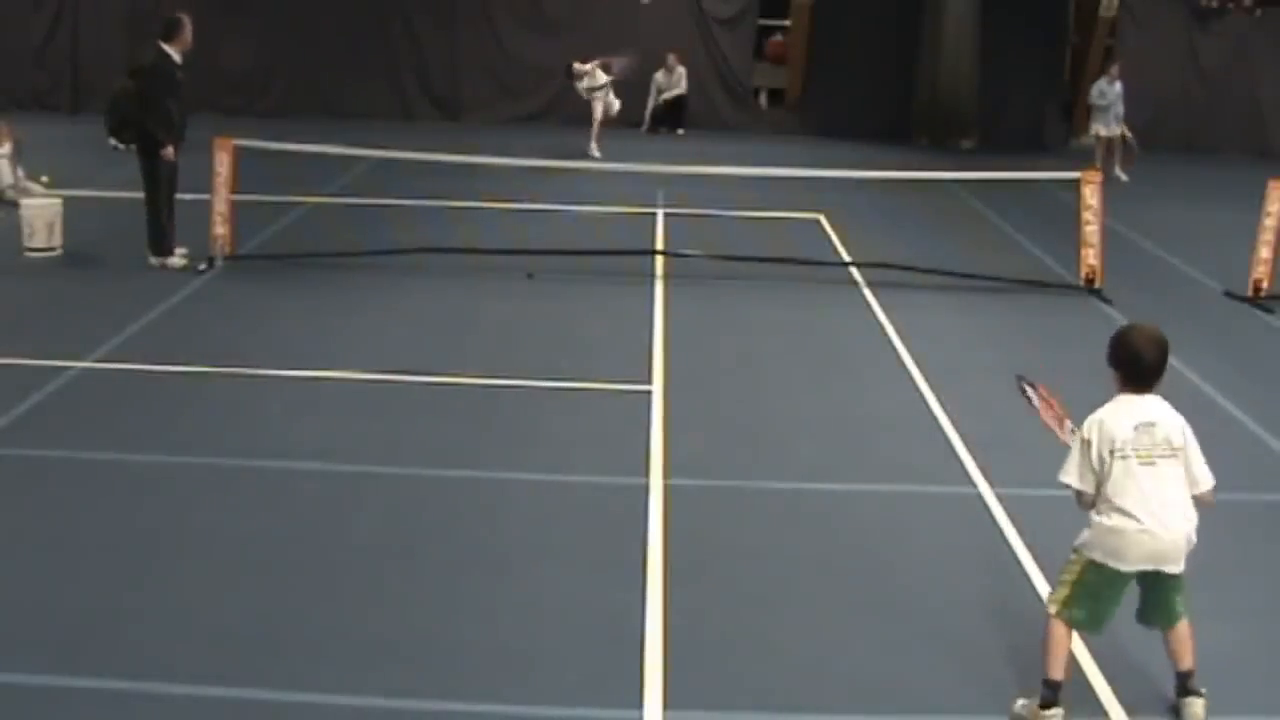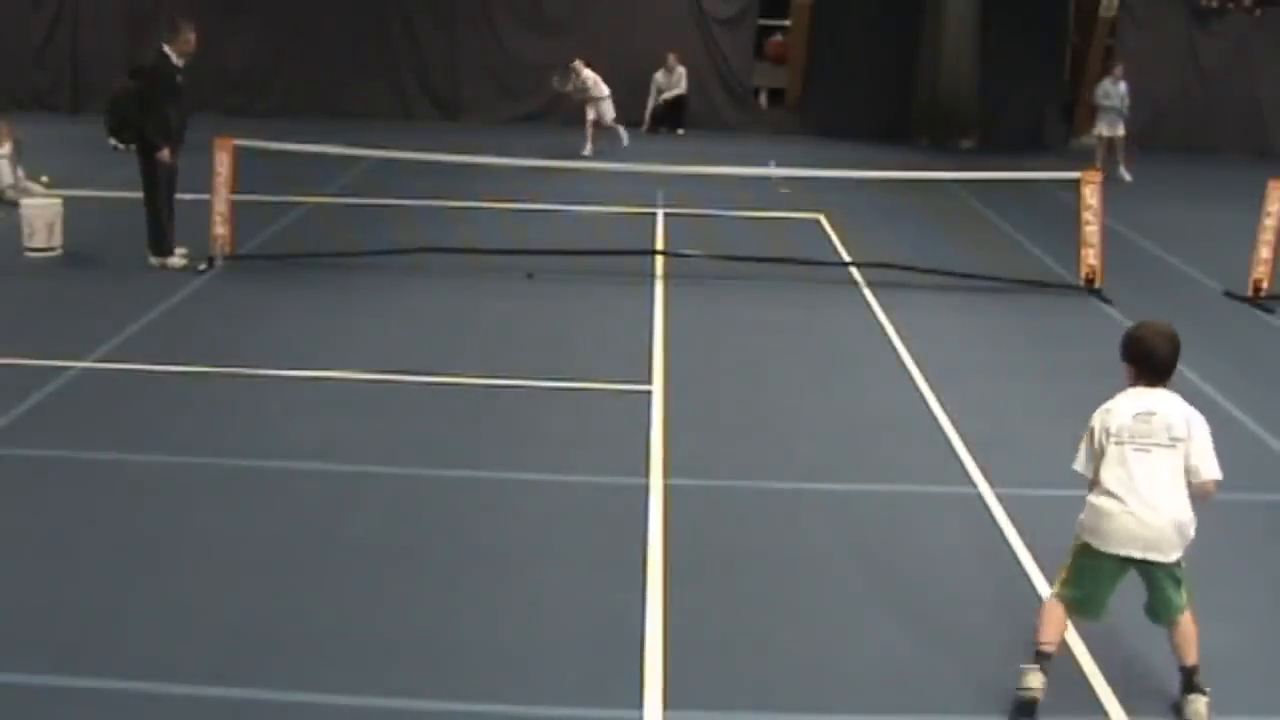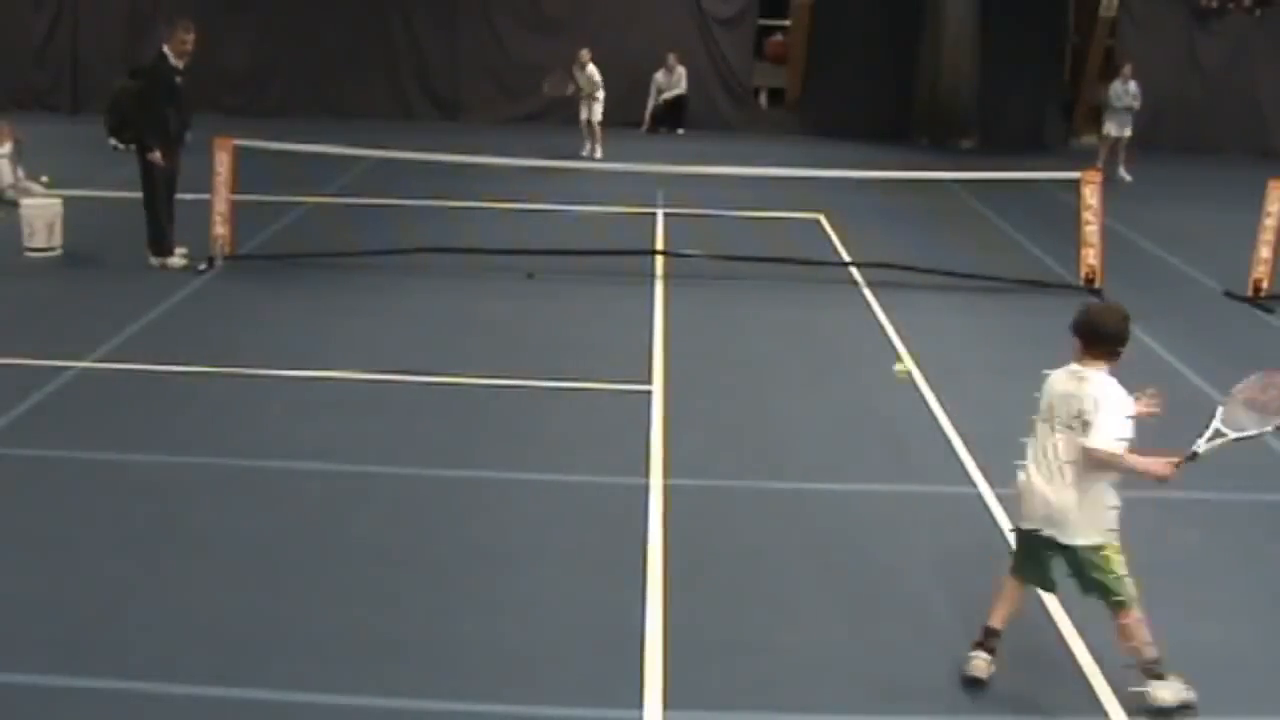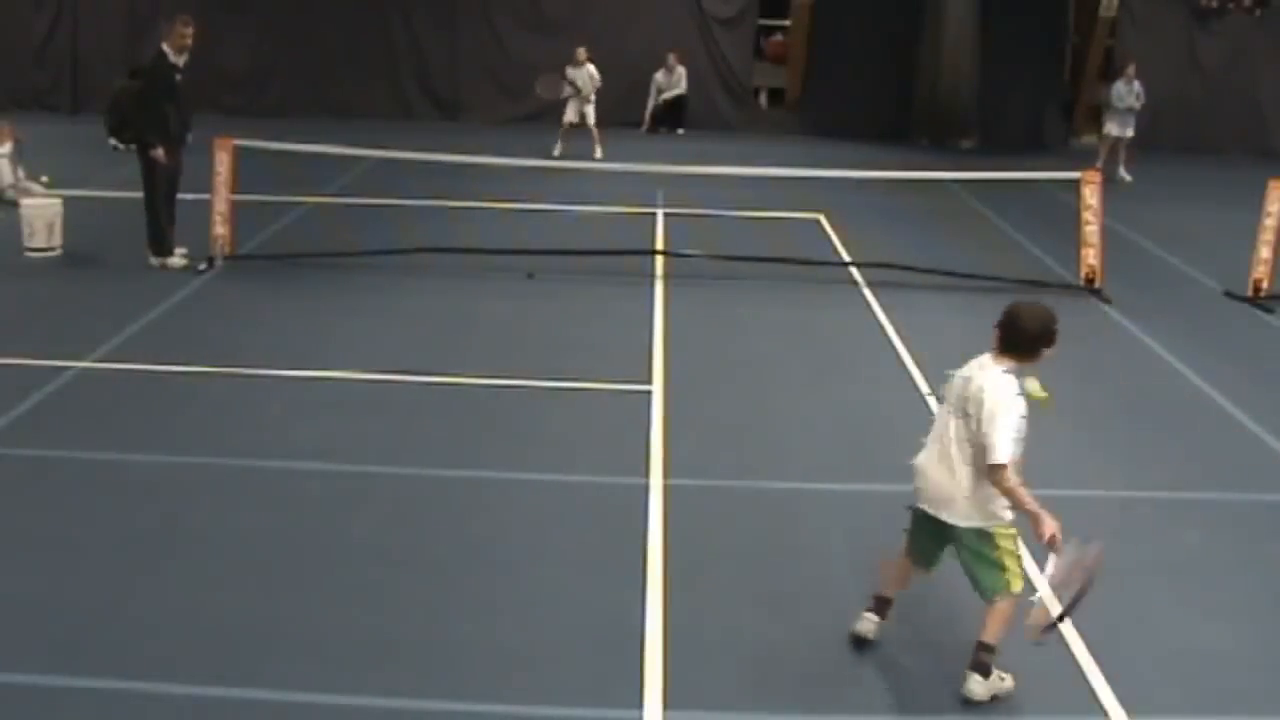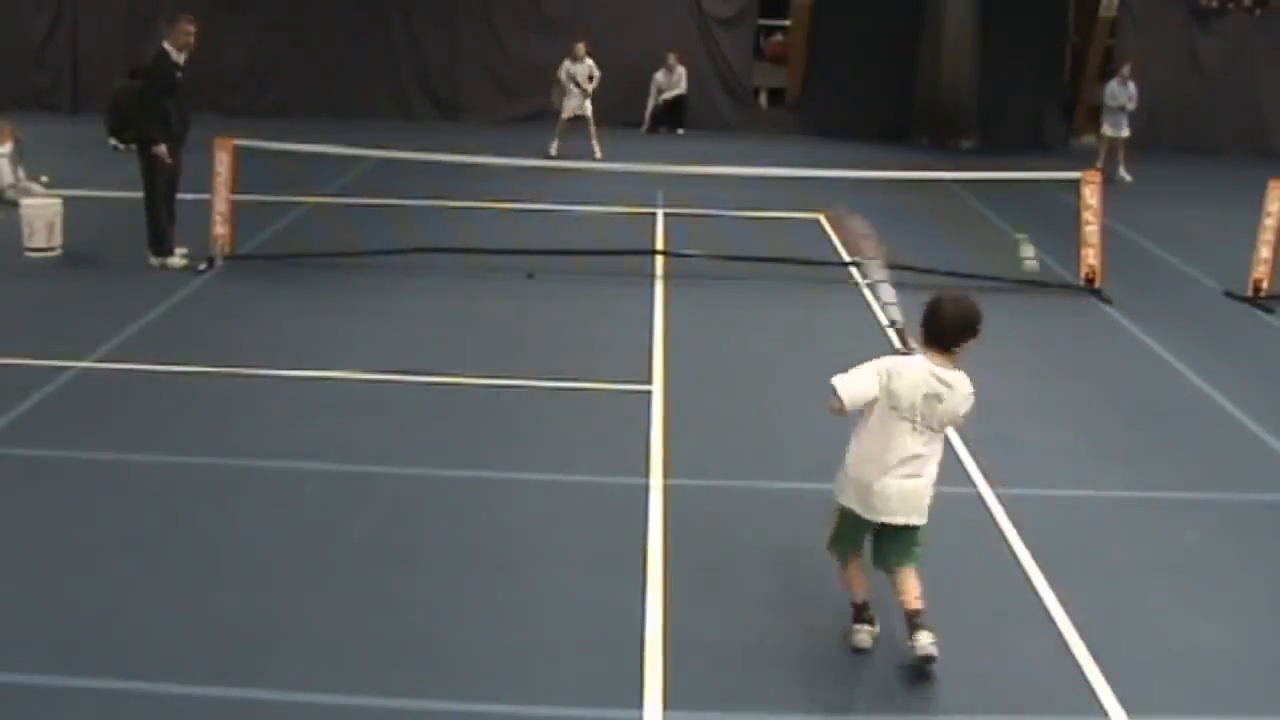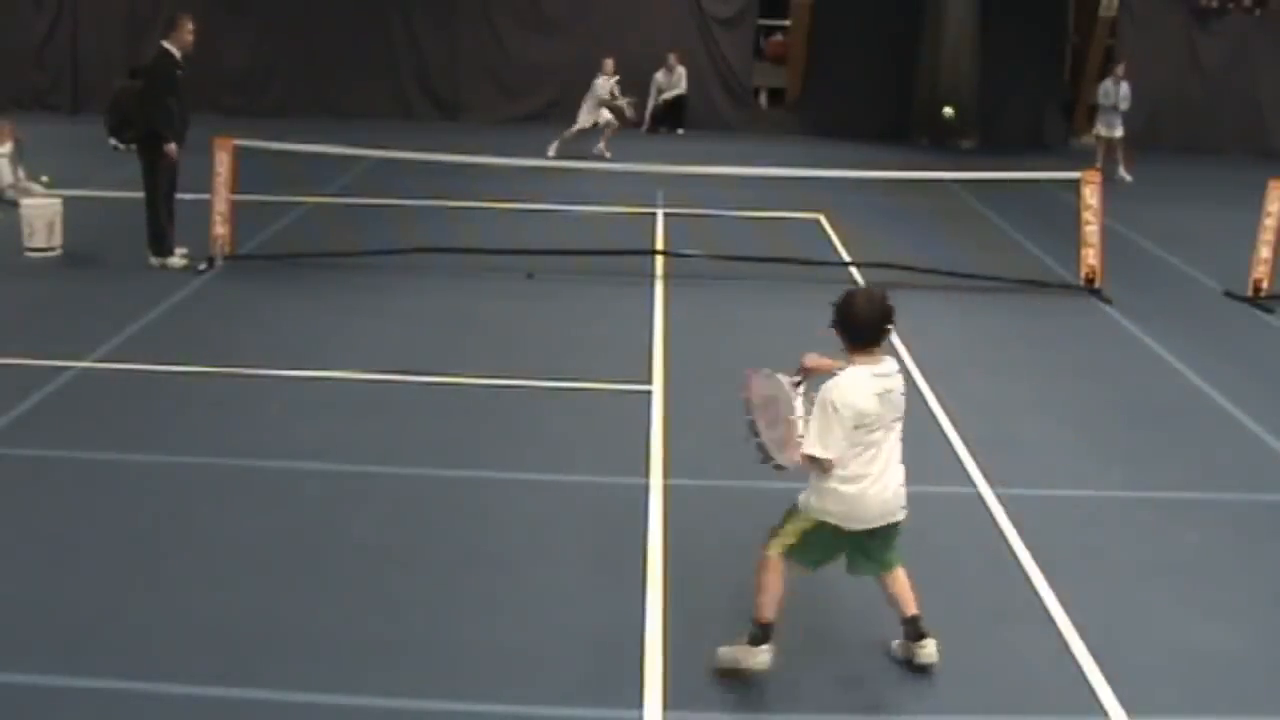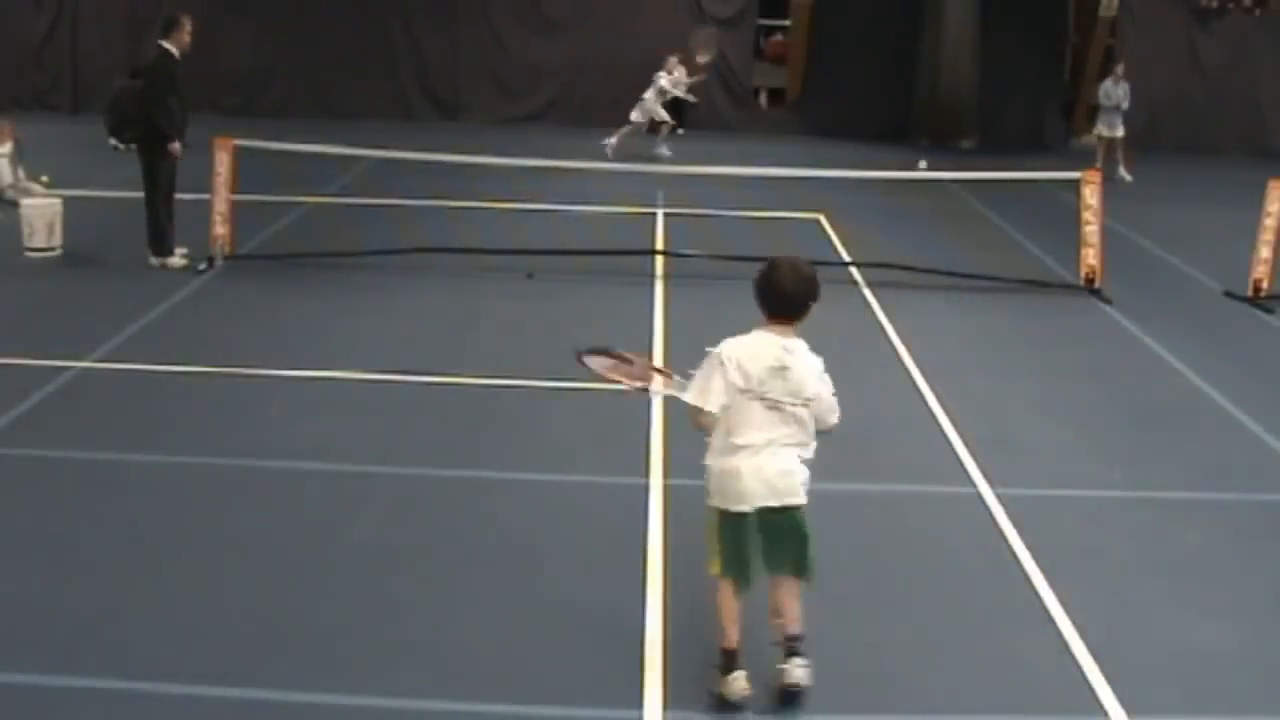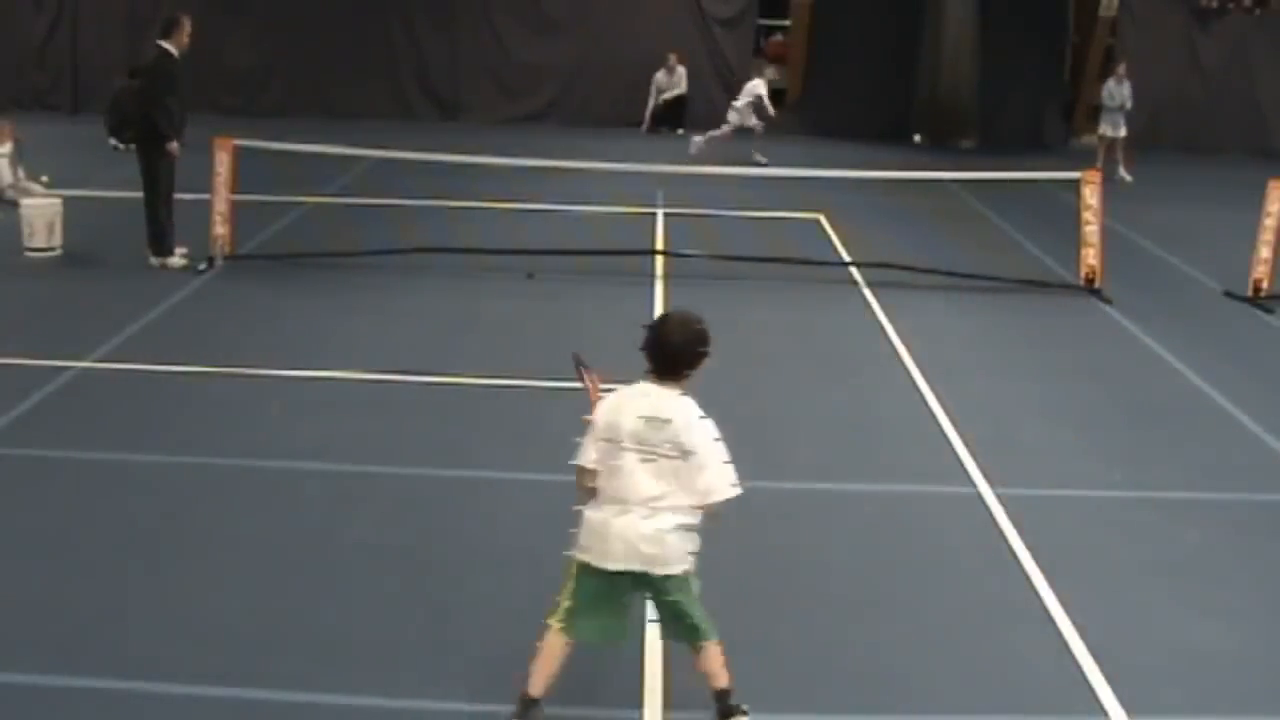
dt=0.3s
person 1, frame 1
left shoulder: (1099, 423)
right shoulder: (1177, 423)
left elbow: (1084, 498)
right elbow: (1203, 495)
left hip: (1113, 541)
right hip: (1171, 542)
left knee: (1062, 613)
right knee: (1172, 616)
person 1, frame 2
left shoulder: (1107, 412)
right shoulder: (1189, 416)
left elbow: (1093, 481)
right elbow: (1205, 485)
left hip: (1106, 524)
right hip: (1164, 531)
left knee: (1062, 597)
right knee: (1177, 609)
left ankle: (1036, 675)
person 1, frame 3
left shoulder: (1055, 381)
right shoulder: (1109, 393)
right elbow: (1097, 452)
left wrist: (1129, 412)
right wrist: (1150, 467)
left hip: (1035, 501)
right hip: (1083, 515)
left knee: (1018, 575)
right knee: (1120, 598)
left ankle: (983, 653)
right ankle: (1157, 680)
person 1, frame 4
left shoulder: (971, 369)
right shoulder: (1007, 400)
right elbow: (998, 470)
right wrist: (1039, 516)
left hip: (932, 487)
right hip: (977, 506)
left knee: (914, 554)
right knee: (1006, 588)
left ankle: (873, 615)
right ankle: (980, 672)
person 1, frame 5
left shoulder: (891, 369)
right shoulder: (962, 390)
left elbow: (839, 404)
left wrist: (864, 400)
right wrist: (916, 354)
left hip: (862, 486)
right hip: (910, 497)
left knee: (848, 551)
right knee: (901, 563)
left ankle: (863, 623)
right ankle: (920, 632)
person 1, frame 6
left shoulder: (835, 393)
right shoulder: (892, 371)
left elbow: (823, 463)
right wrist: (828, 366)
left hip: (838, 501)
right hip: (888, 498)
left knee: (776, 555)
right knee: (888, 564)
left ankle: (759, 645)
right ankle: (920, 640)
person 1, frame 7
left shoulder: (729, 352)
right shoulder: (812, 366)
left elbow: (703, 420)
right elbow: (824, 423)
left hip: (734, 479)
right hip: (787, 482)
left knee: (729, 577)
right knee: (787, 574)
left ankle: (732, 671)
right ankle: (794, 659)
person 1, frame 8
left shoulder: (612, 406)
right shoulder: (699, 427)
left elbow: (588, 481)
right elbow: (710, 502)
left hip: (603, 539)
right hip: (666, 549)
left knee: (563, 627)
right knee: (699, 634)
person 2, frame 1
left shoulder: (170, 62)
right shoulder: (158, 65)
right elbow: (152, 109)
right wrist: (163, 143)
left hip: (168, 141)
right hip: (156, 144)
left knee: (167, 195)
right knee: (158, 197)
left ankle: (166, 245)
right ankle: (160, 252)
person 2, frame 2
left shoulder: (175, 65)
right shoulder: (158, 68)
right elbow: (150, 110)
right wrist: (159, 145)
left hip: (170, 141)
right hip: (156, 145)
left knee: (167, 195)
right knee: (158, 197)
left ankle: (166, 244)
right ankle: (160, 252)
person 2, frame 3
left shoulder: (179, 66)
right shoulder: (156, 69)
right elbow: (147, 110)
left wrist: (184, 129)
right wrist: (151, 146)
left hip: (172, 142)
right hip: (156, 145)
left knee: (167, 195)
right knee: (157, 197)
left ankle: (166, 245)
right ankle: (160, 252)
person 2, frame 4
left shoulder: (181, 63)
right shoulder: (156, 67)
right elbow: (147, 108)
left wrist: (185, 130)
right wrist: (153, 144)
left hip: (174, 141)
right hip: (157, 144)
left knee: (169, 195)
right knee: (158, 197)
left ankle: (167, 244)
right ankle: (160, 252)
person 2, frame 5
left shoulder: (179, 62)
right shoulder: (158, 65)
right elbow: (148, 105)
left wrist: (180, 133)
right wrist: (156, 141)
left hip: (173, 140)
right hip: (157, 143)
left knee: (168, 194)
right knee: (157, 196)
left ankle: (166, 245)
right ankle: (160, 252)
person 2, frame 6
left shoulder: (172, 61)
right shoulder: (161, 63)
right elbow: (154, 105)
right wrist: (166, 139)
left hip: (168, 140)
right hip: (157, 142)
left knee: (166, 194)
right knee: (158, 195)
left ankle: (166, 245)
right ankle: (160, 252)
person 2, frame 7
left shoulder: (167, 60)
right shoulder: (162, 63)
right elbow: (157, 104)
left wrist: (173, 136)
right wrist: (171, 138)
left hip: (164, 139)
right hip: (158, 141)
left knee: (165, 194)
right knee: (158, 195)
left ankle: (166, 245)
right ankle: (160, 252)
person 2, frame 8
left shoulder: (165, 60)
right shoulder: (161, 63)
right elbow: (156, 104)
left wrist: (171, 136)
right wrist: (168, 138)
left hip: (162, 139)
right hip: (156, 141)
left knee: (164, 193)
right knee: (158, 195)
left ankle: (165, 245)
right ankle: (160, 252)
